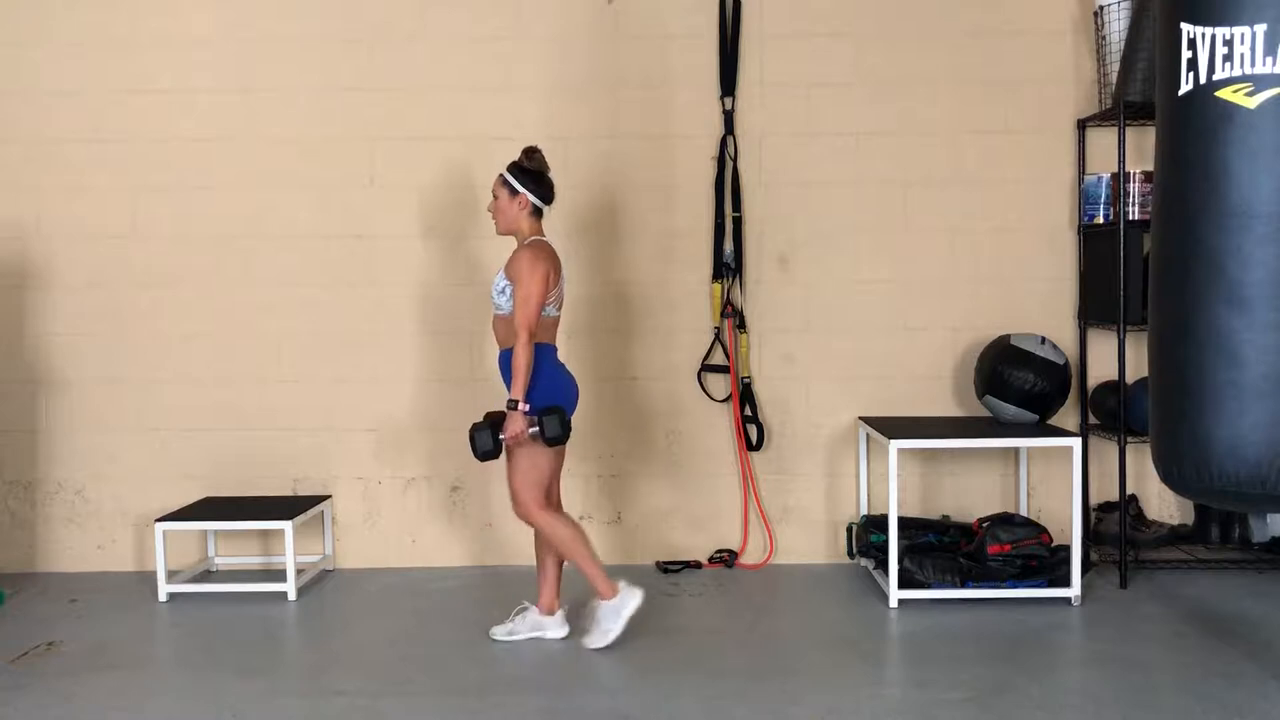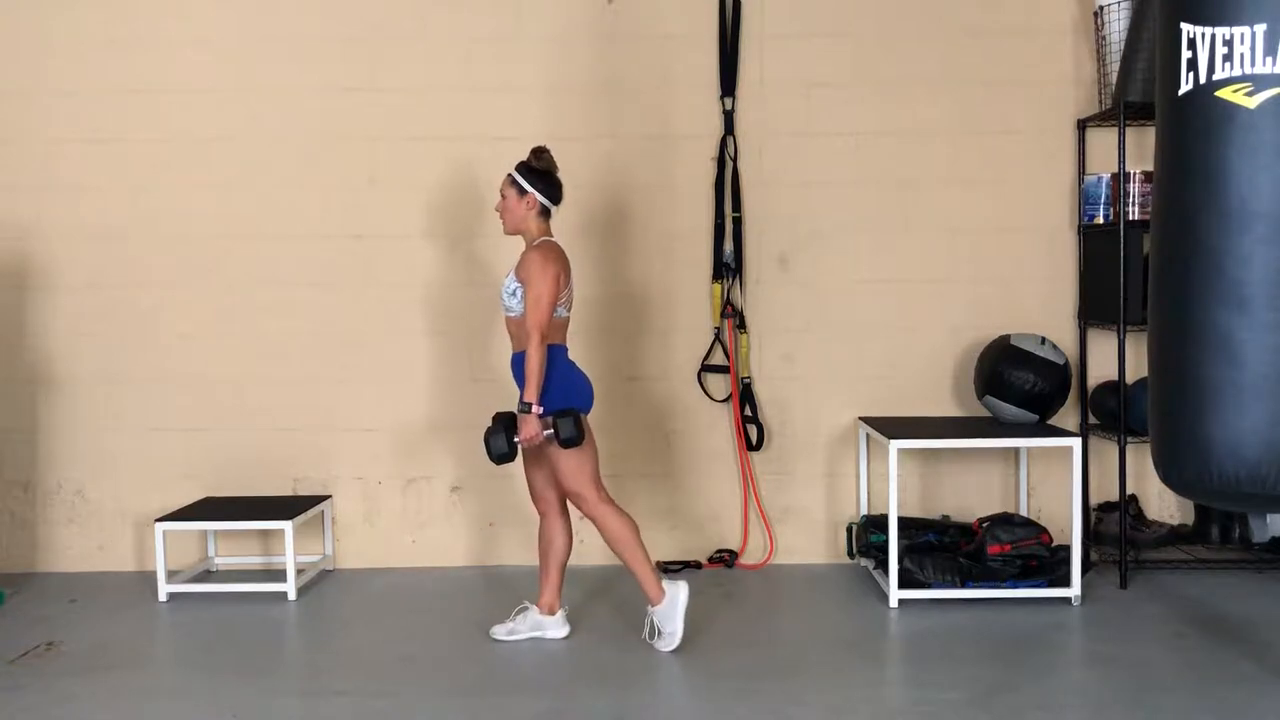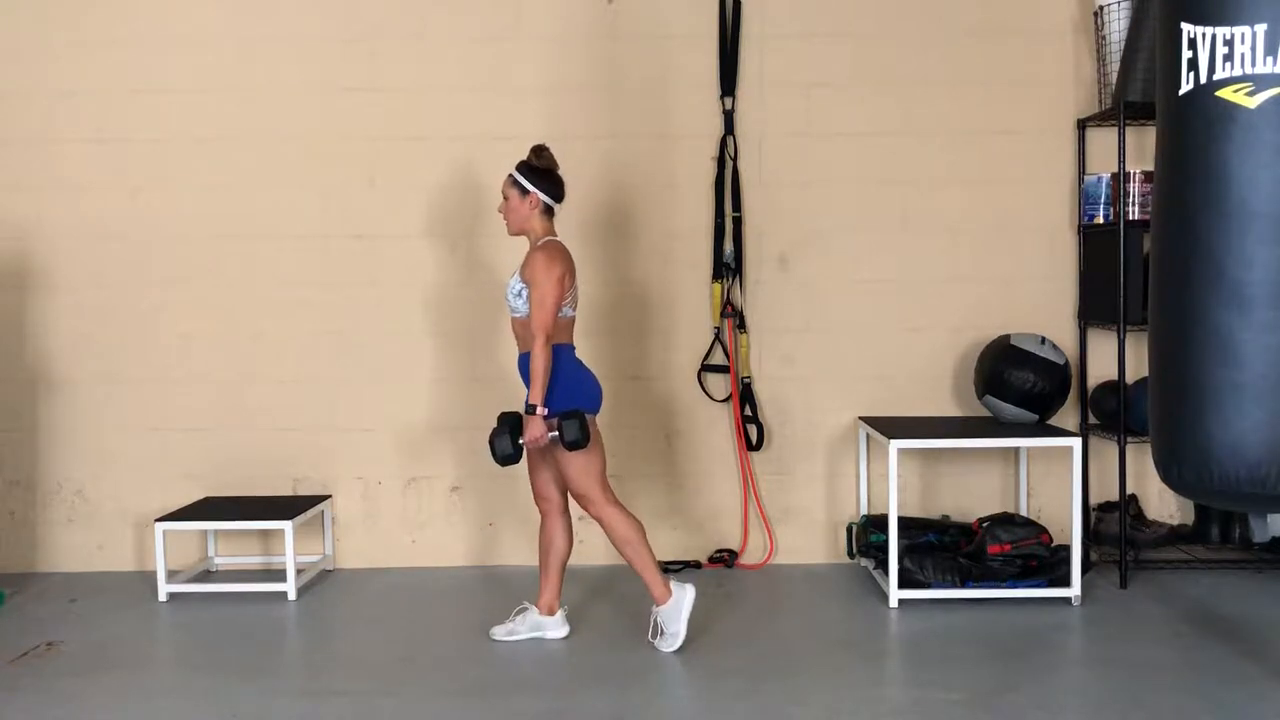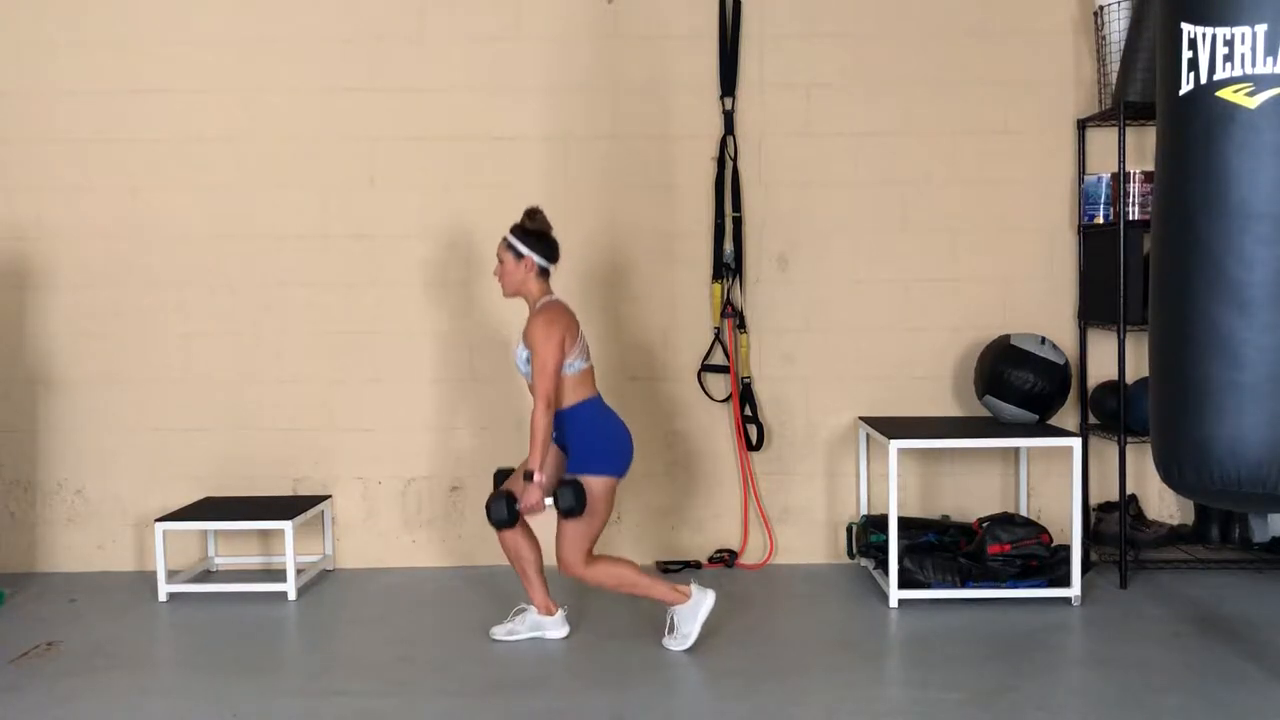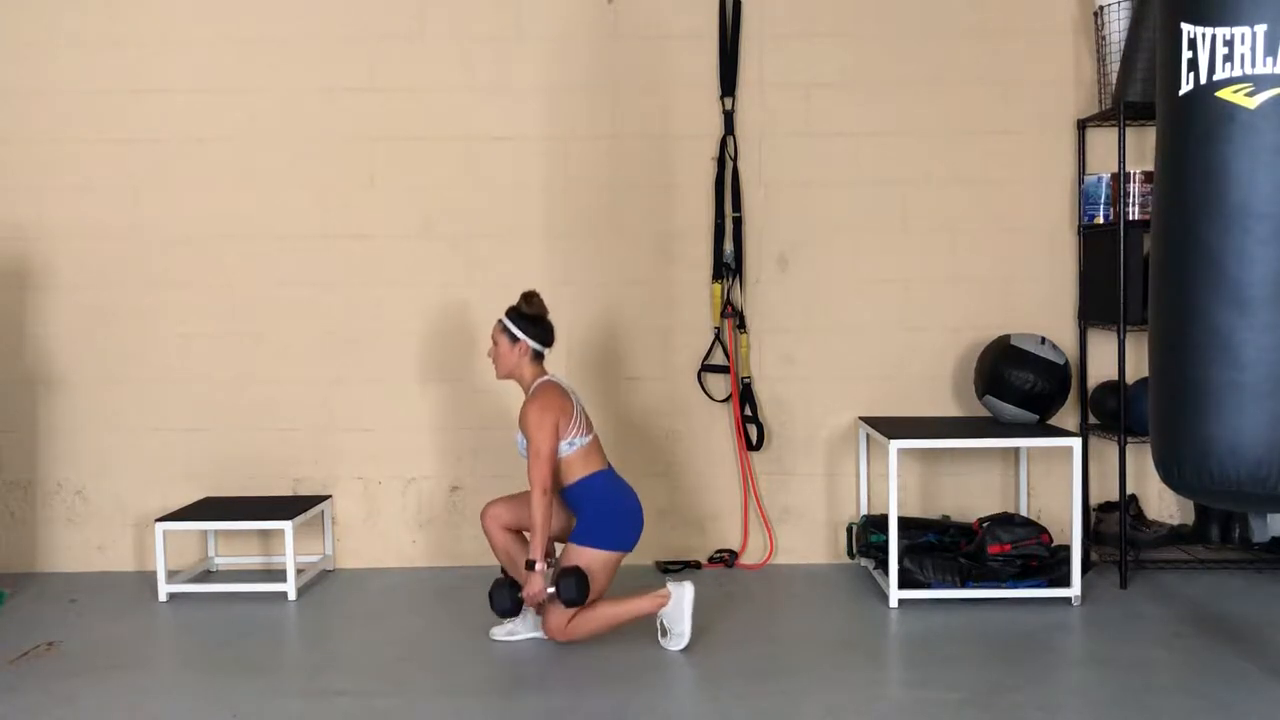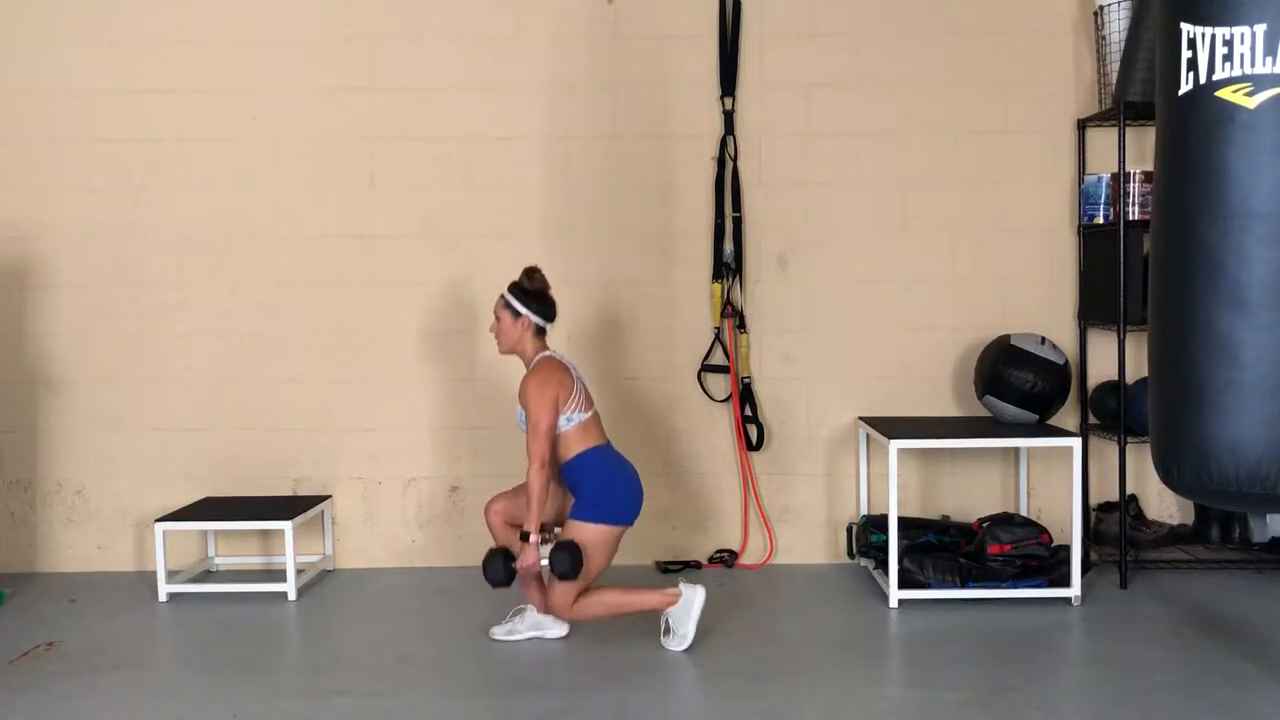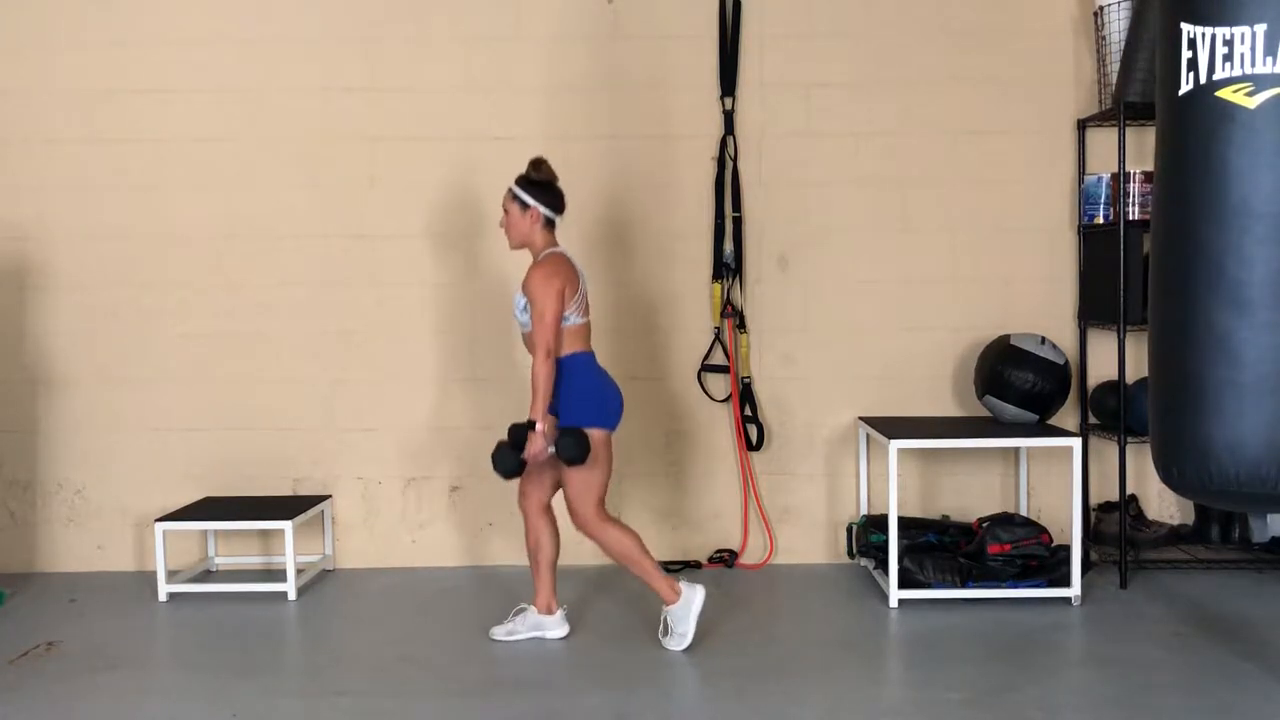
dt=0.5s
person 1, frame 1
left shoulder: (528, 256)
right shoulder: (537, 254)
left elbow: (523, 337)
left wrist: (517, 405)
left hip: (539, 385)
right hip: (541, 384)
left knee: (531, 505)
right knee: (544, 502)
left ankle: (611, 594)
right ankle: (547, 611)
person 1, frame 2
left shoulder: (538, 256)
right shoulder: (543, 254)
left elbow: (536, 337)
left wrist: (530, 408)
right wrist: (532, 404)
left hip: (552, 387)
right hip: (547, 387)
left knee: (589, 498)
right knee: (548, 504)
left ankle: (661, 595)
right ankle: (548, 612)
person 1, frame 3
left shoulder: (544, 256)
right shoulder: (546, 254)
left elbow: (542, 338)
left wrist: (535, 409)
right wrist: (538, 406)
left hip: (560, 387)
right hip: (554, 387)
left knee: (597, 500)
right knee: (549, 503)
left ankle: (667, 597)
right ankle: (547, 613)
person 1, frame 4
left shoulder: (544, 320)
right shoulder: (549, 313)
left elbow: (544, 404)
left wrist: (536, 476)
right wrist: (539, 468)
left hip: (595, 441)
right hip: (577, 437)
left knee: (573, 561)
left ankle: (686, 598)
right ankle: (545, 613)
person 1, frame 5
left shoulder: (539, 405)
right shoulder: (550, 391)
left elbow: (542, 491)
right elbow: (551, 486)
left wrist: (535, 567)
right wrist: (543, 542)
left hip: (606, 512)
right hip: (591, 502)
left knee: (560, 627)
right knee: (494, 516)
left ankle: (667, 599)
right ankle: (539, 611)
person 1, frame 6
left shoulder: (538, 379)
right shoulder: (550, 366)
left elbow: (539, 464)
left wrist: (531, 538)
right wrist: (545, 525)
left hip: (604, 489)
right hip: (592, 480)
left knee: (565, 604)
right knee: (498, 511)
left ankle: (677, 600)
right ankle: (542, 614)
person 1, frame 7
left shoulder: (544, 270)
right shoulder: (558, 265)
left elbow: (544, 353)
left wrist: (537, 426)
right wrist: (545, 420)
left hip: (581, 396)
right hip: (575, 394)
left knee: (589, 517)
right knee: (532, 498)
left ankle: (677, 595)
right ankle: (546, 613)
